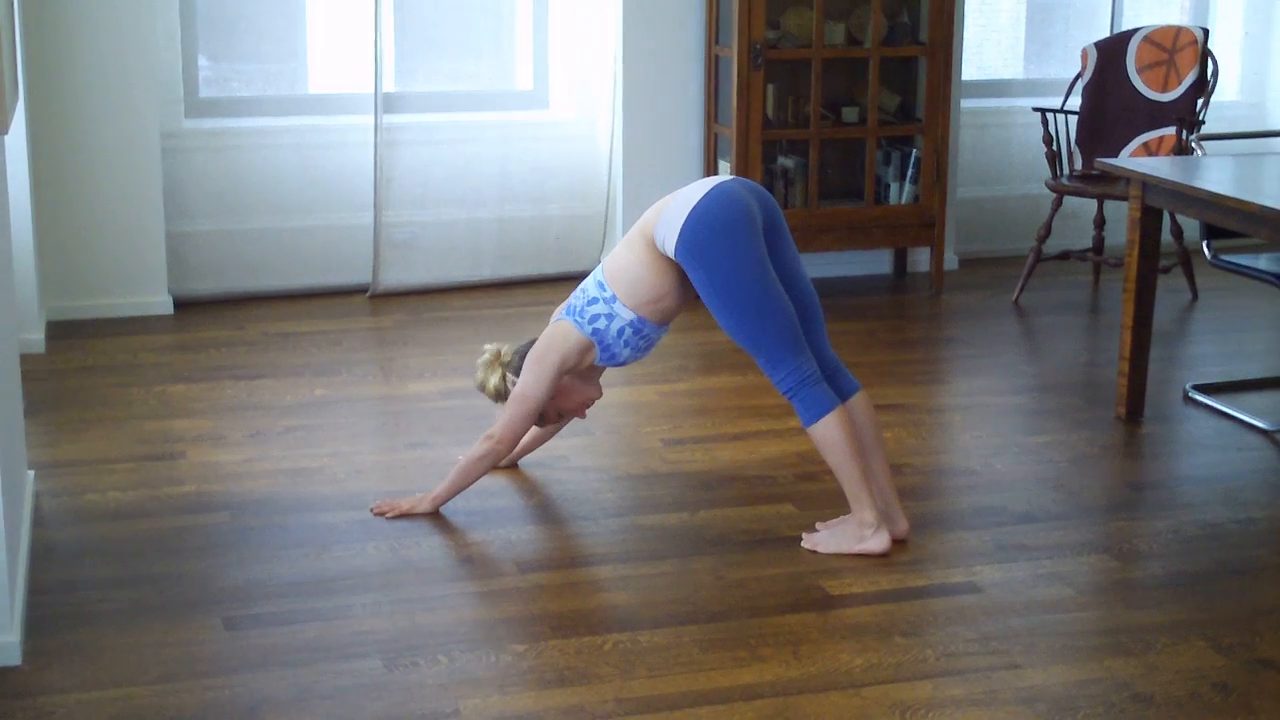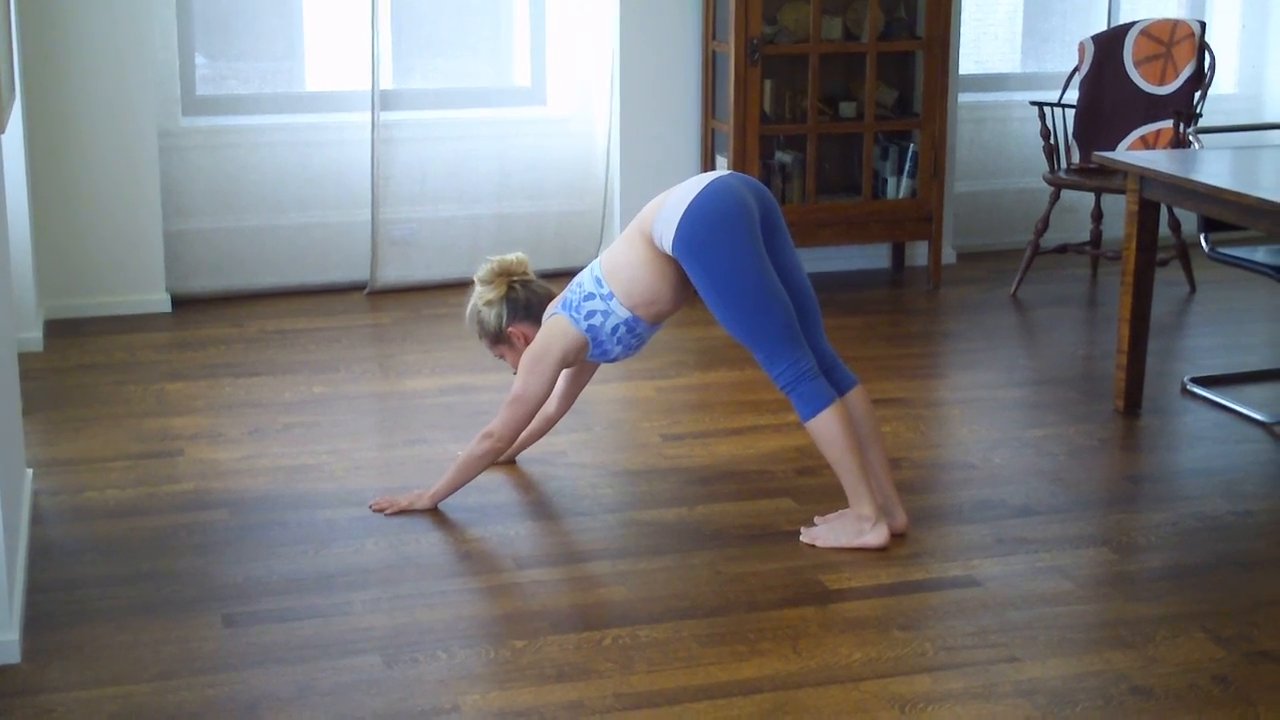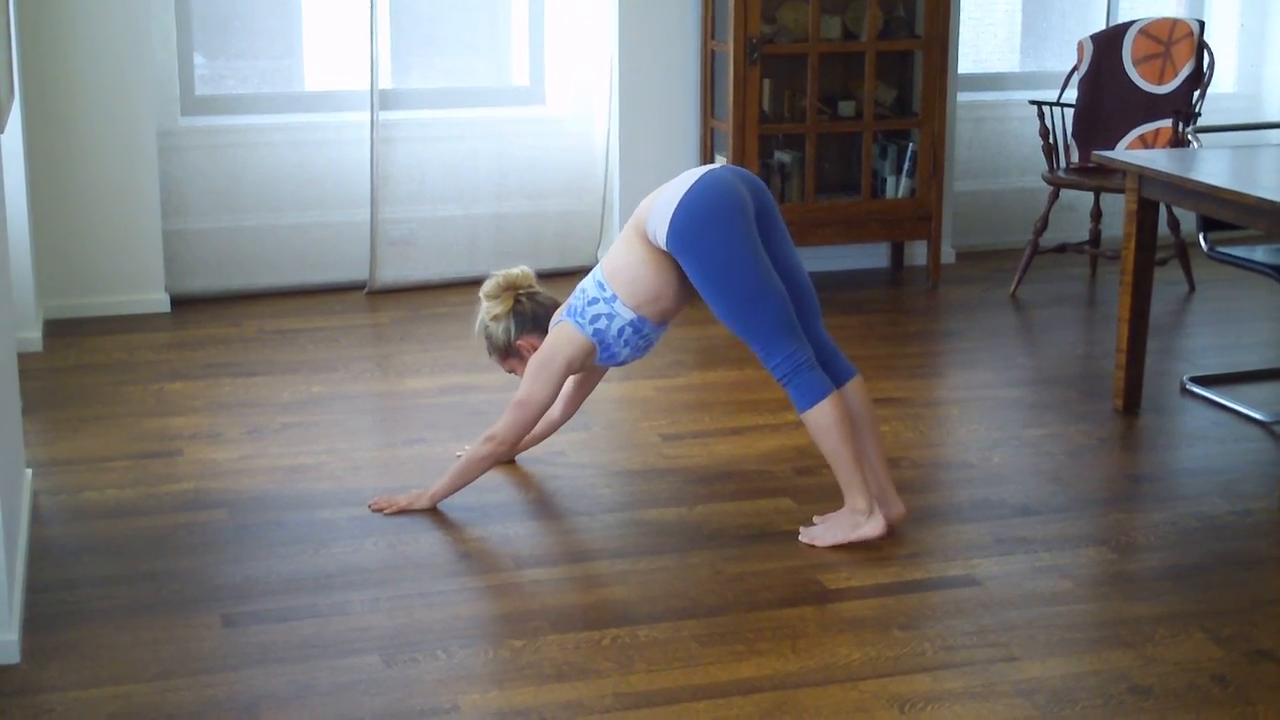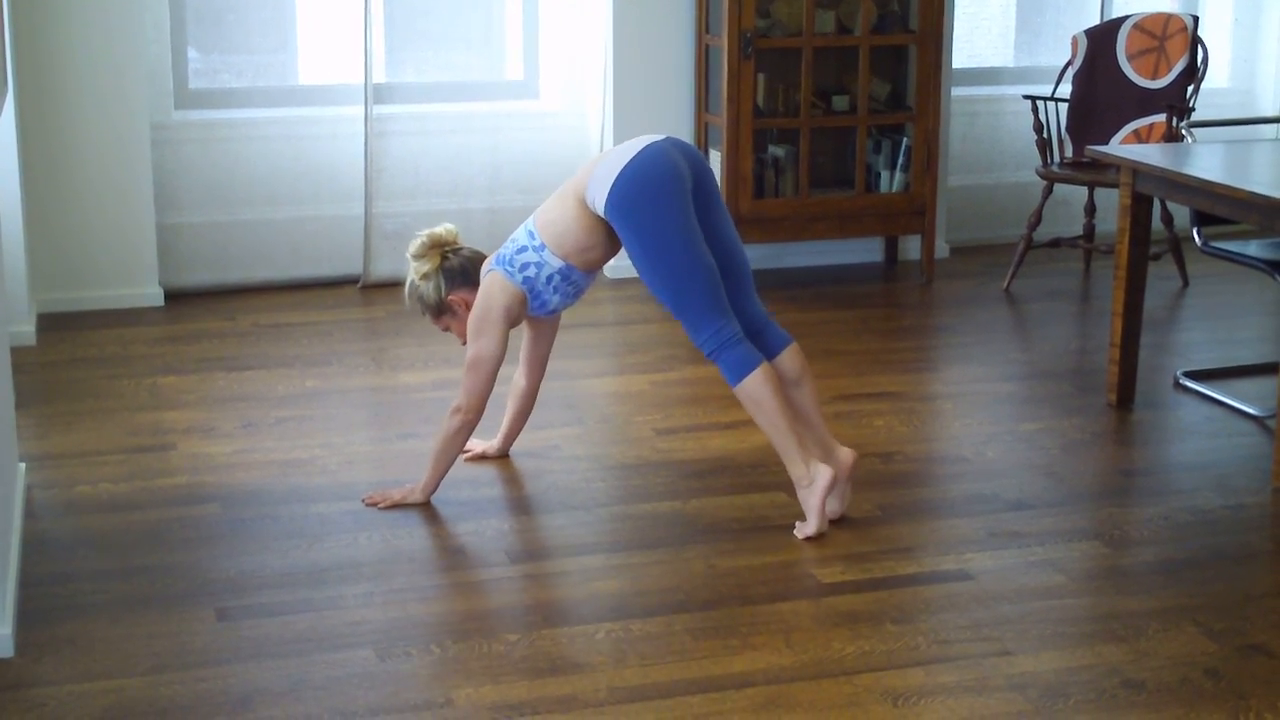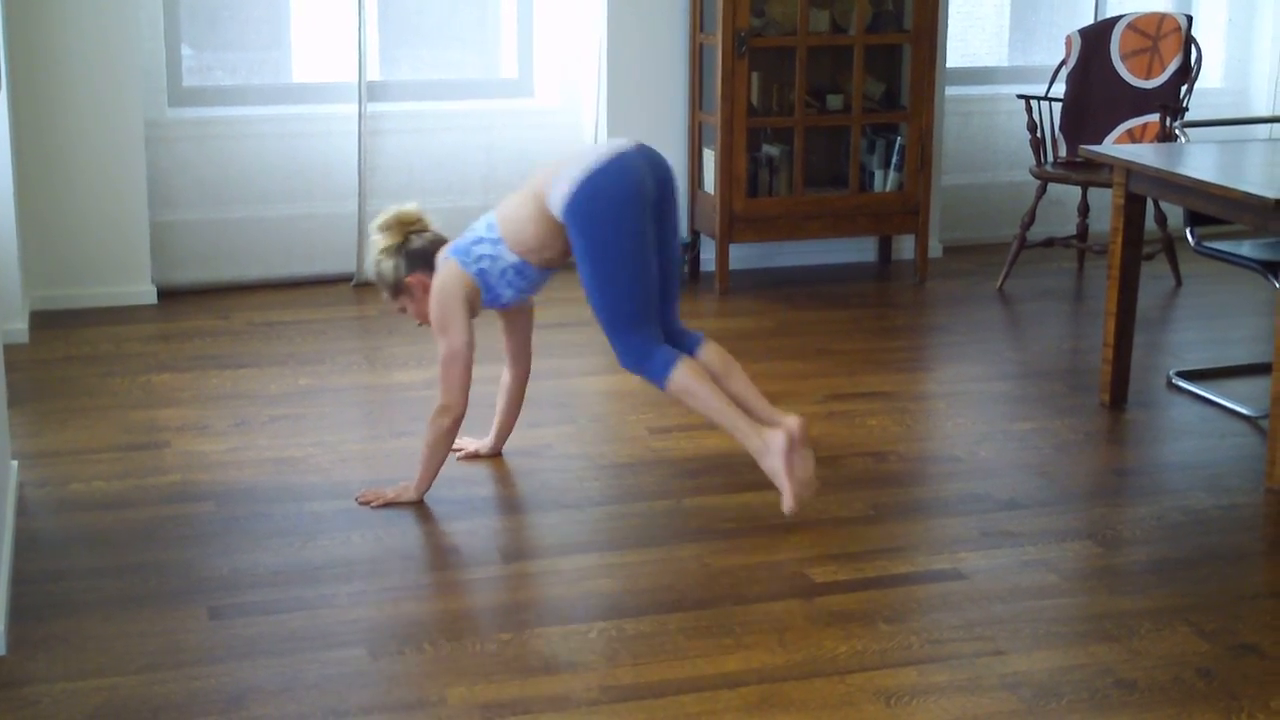
dt=1s
person 1, frame 1
left shoulder: (555, 348)
right shoulder: (584, 339)
left elbow: (498, 439)
right elbow: (556, 416)
left wrist: (430, 500)
right wrist: (515, 454)
left hip: (707, 226)
right hip: (733, 202)
left knee: (797, 376)
right knee: (819, 363)
left ankle: (870, 525)
right ankle: (888, 511)
person 1, frame 2
left shoulder: (553, 338)
right shoulder: (579, 324)
left elbow: (497, 433)
right elbow: (557, 404)
left wrist: (430, 495)
right wrist: (511, 452)
left hip: (705, 222)
right hip: (730, 197)
left knee: (795, 371)
right knee: (816, 357)
left ankle: (868, 519)
right ankle: (887, 505)
person 1, frame 3
left shoulder: (560, 344)
right shoulder: (587, 329)
left elbow: (499, 438)
right elbow: (565, 404)
left wrist: (429, 496)
right wrist: (513, 450)
left hip: (698, 214)
right hip: (725, 189)
left knee: (792, 362)
right knee: (814, 348)
left ankle: (862, 510)
right ankle: (882, 496)
person 1, frame 4
left shoulder: (493, 297)
right shoulder: (526, 285)
left elbow: (464, 410)
right elbow: (530, 376)
left wrist: (423, 488)
right wrist: (501, 444)
left hip: (638, 182)
right hip: (668, 159)
left knee: (718, 338)
right knee: (750, 321)
left ankle: (810, 474)
right ankle: (831, 451)
person 1, frame 5
left shoulder: (449, 283)
right shoulder: (489, 278)
left elbow: (449, 405)
right elbow: (518, 364)
left wrist: (417, 488)
right wrist: (493, 442)
left hip: (598, 190)
right hip: (638, 162)
left knee: (640, 348)
right knee: (663, 335)
left ankle: (765, 442)
right ankle: (778, 422)
